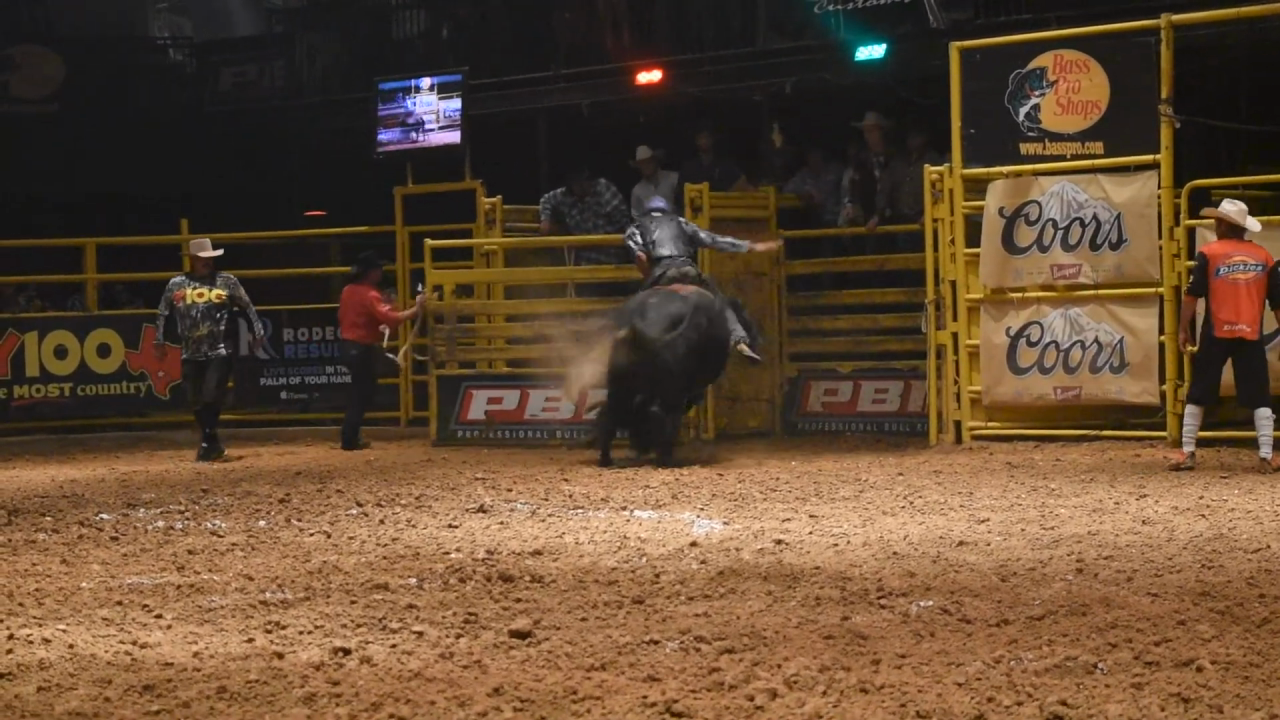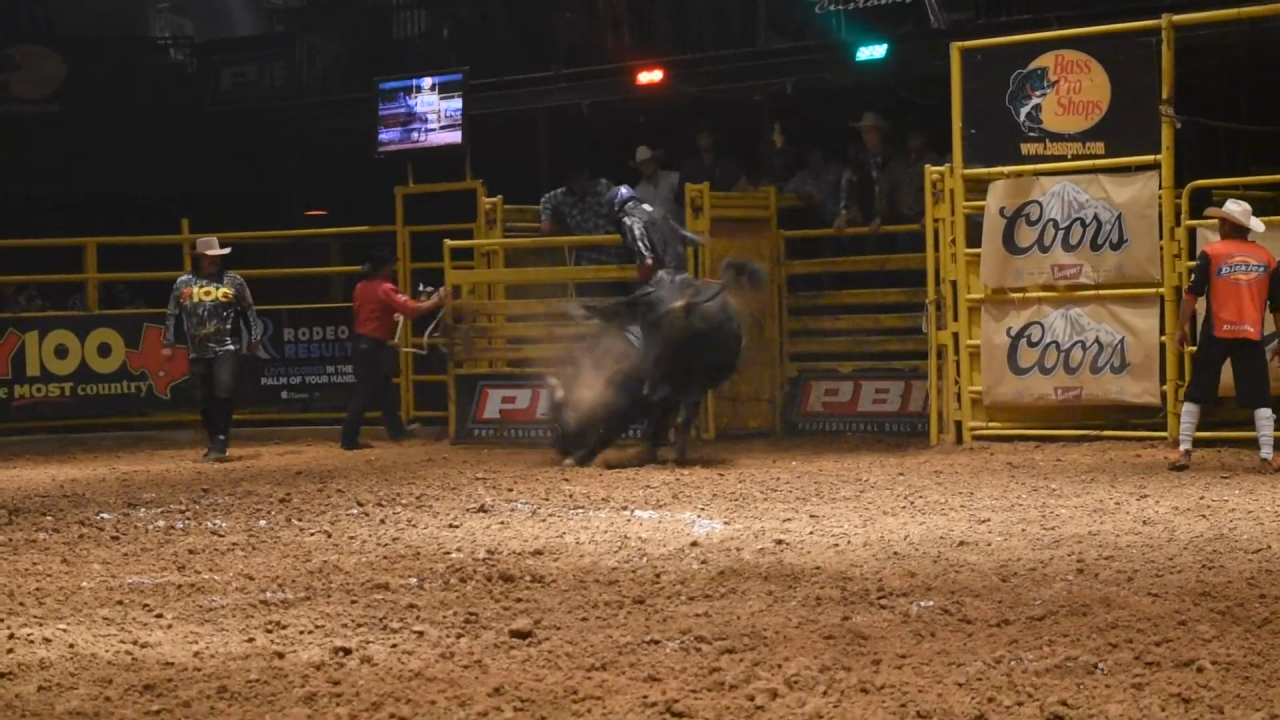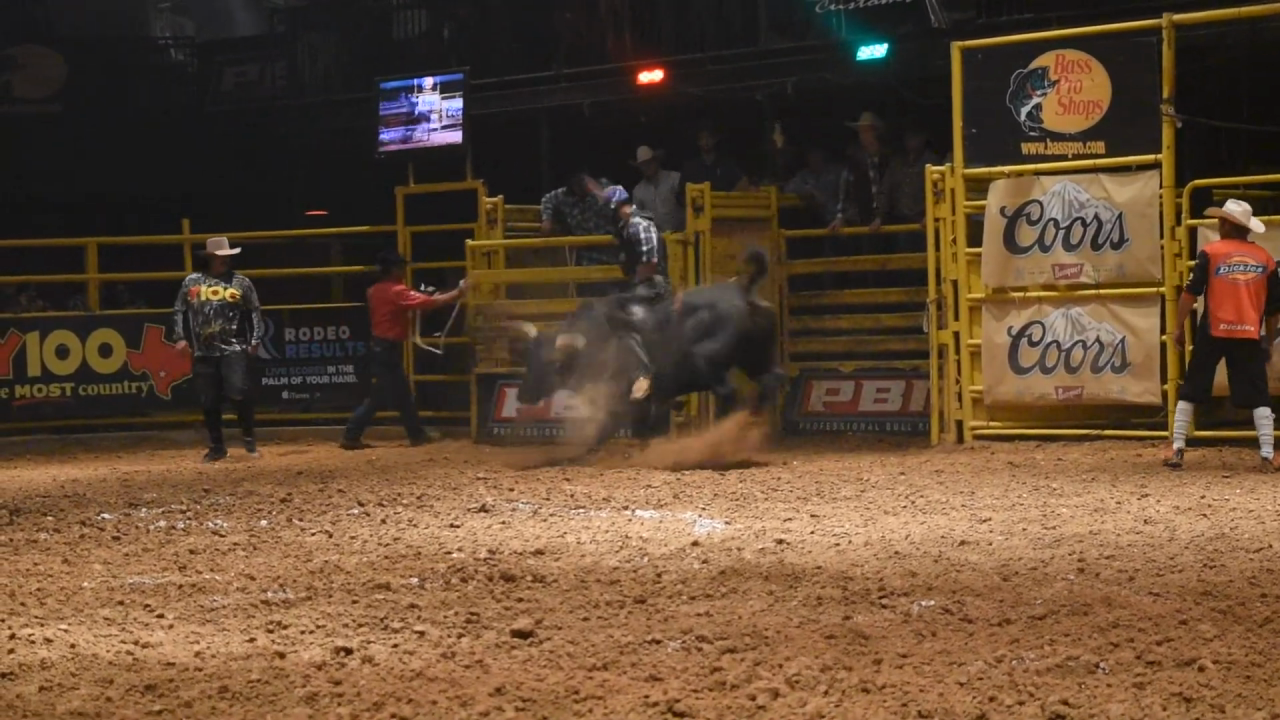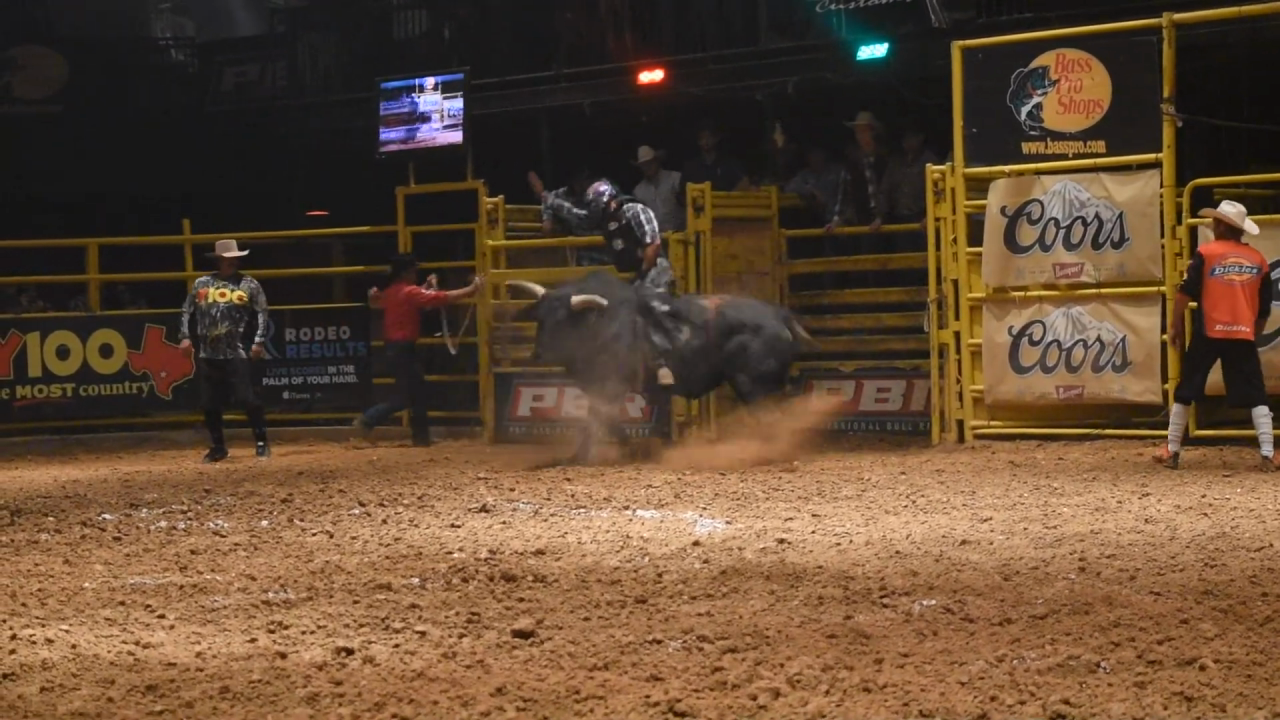
dt=0.1s
person 1, frame 1
left shoulder: (1209, 253)
left elbow: (1192, 294)
left wrist: (1183, 330)
left hip: (1215, 335)
right hip: (1251, 337)
left knee: (1198, 394)
left ankle: (1187, 452)
person 1, frame 2
left shoulder: (1211, 252)
left elbow: (1192, 293)
left wrist: (1181, 327)
left hip: (1216, 334)
right hip: (1251, 337)
left knee: (1196, 393)
left ankle: (1184, 451)
person 1, frame 3
left shoulder: (1211, 252)
left elbow: (1191, 291)
left wrist: (1180, 326)
left hip: (1212, 333)
right hip: (1248, 336)
left knee: (1191, 390)
left ankle: (1178, 449)
person 1, frame 4
left shoulder: (1205, 252)
right shoulder: (1259, 260)
left elbow: (1185, 292)
right elbow: (1264, 310)
left wrist: (1175, 326)
right wrist: (1253, 336)
left hip: (1208, 334)
right hip: (1243, 336)
left knee: (1185, 391)
right knee: (1256, 396)
left ankle: (1171, 450)
right ankle: (1267, 455)
person 2, frame 1
left shoulder: (227, 281)
right shoulder: (176, 284)
left elbow: (247, 308)
right elbow: (163, 313)
left wrist: (257, 333)
right wrist: (160, 342)
left hip: (218, 350)
right hip: (191, 353)
left knee: (212, 398)
right knee: (198, 403)
left ankle: (207, 446)
right ankle: (214, 447)
person 2, frame 2
left shoulder: (233, 281)
right shoulder: (183, 282)
left elbow: (249, 309)
right elbow: (172, 313)
left wrist: (255, 337)
right wrist: (168, 342)
left hip: (226, 347)
right hip: (198, 351)
left knee: (224, 393)
right knee: (204, 401)
left ankle: (221, 439)
right ankle: (216, 446)
person 2, frame 3
left shoulder: (241, 282)
right shoulder: (192, 281)
left elbow: (255, 312)
right elbow: (179, 310)
left wrist: (255, 340)
right wrist: (180, 336)
left hip: (233, 348)
right hip: (203, 351)
left knee: (238, 393)
right knee: (208, 402)
left ankle: (249, 438)
right ankle: (217, 446)
person 2, frame 4
left shoulder: (250, 284)
right shoulder: (201, 283)
left elbow: (262, 314)
right elbow: (186, 312)
left wrist: (259, 341)
right wrist: (185, 336)
left hip: (238, 352)
right hip: (209, 353)
left knee: (248, 399)
right knee: (210, 404)
left ankle: (261, 443)
right ankle: (218, 447)
person 3, frame 1
left shoulder: (636, 228)
right shoulder: (680, 223)
left elbow: (639, 256)
right elbow: (716, 241)
left wrist: (650, 278)
right wrist: (753, 247)
left hip: (662, 272)
right hip: (687, 270)
right ankle: (741, 342)
person 3, frame 2
left shoulder: (630, 221)
right shoulder: (657, 214)
left elbow: (647, 261)
right elbow: (679, 233)
left wrist: (643, 282)
right wrist: (695, 240)
left hip: (662, 280)
right hip: (681, 279)
person 3, frame 3
left shoulder: (638, 226)
right shoulder: (629, 223)
left elbow: (650, 262)
left wrist: (634, 284)
left hip: (650, 284)
right hip: (644, 284)
left knee: (627, 318)
left ankle: (643, 376)
person 3, frame 4
left shoulder: (635, 211)
right shoulder: (606, 218)
left elbow: (654, 243)
left wrist: (644, 272)
right wrist: (548, 198)
left hip: (657, 269)
right hip: (641, 274)
left knee: (650, 306)
left ankle: (662, 364)
person 4, frame 1
left shoulder: (347, 291)
right shoulder: (370, 295)
right elbow: (391, 319)
left wrist: (376, 324)
right wrist: (417, 309)
left hip: (346, 346)
right hip: (360, 350)
left knee: (362, 391)
right knee: (360, 395)
left ankle: (351, 435)
right ankle: (349, 441)
person 4, frame 2
left shoulder: (361, 287)
right shoulder: (385, 289)
right elbow: (411, 309)
left wrist: (391, 315)
right wrist: (438, 301)
left hip: (362, 342)
right hip: (373, 346)
left knee: (384, 389)
right knee: (366, 394)
left ankle: (397, 431)
right ankle: (349, 439)
person 4, frame 3
left shoulder: (376, 290)
right shoulder: (398, 291)
right elbow: (429, 302)
right wrist: (457, 293)
left hip: (381, 346)
right hip: (388, 348)
left knee: (401, 393)
right knee: (380, 396)
left ankle: (417, 434)
right ankle: (351, 436)
person 4, frame 4
left shoulder: (390, 292)
right shoulder: (409, 292)
right elbow: (444, 298)
left wrist: (427, 285)
right wrist: (472, 289)
left hip: (395, 347)
right hip: (401, 349)
left knee: (415, 392)
right knee: (408, 395)
left ankle: (420, 436)
right ankle: (367, 421)
